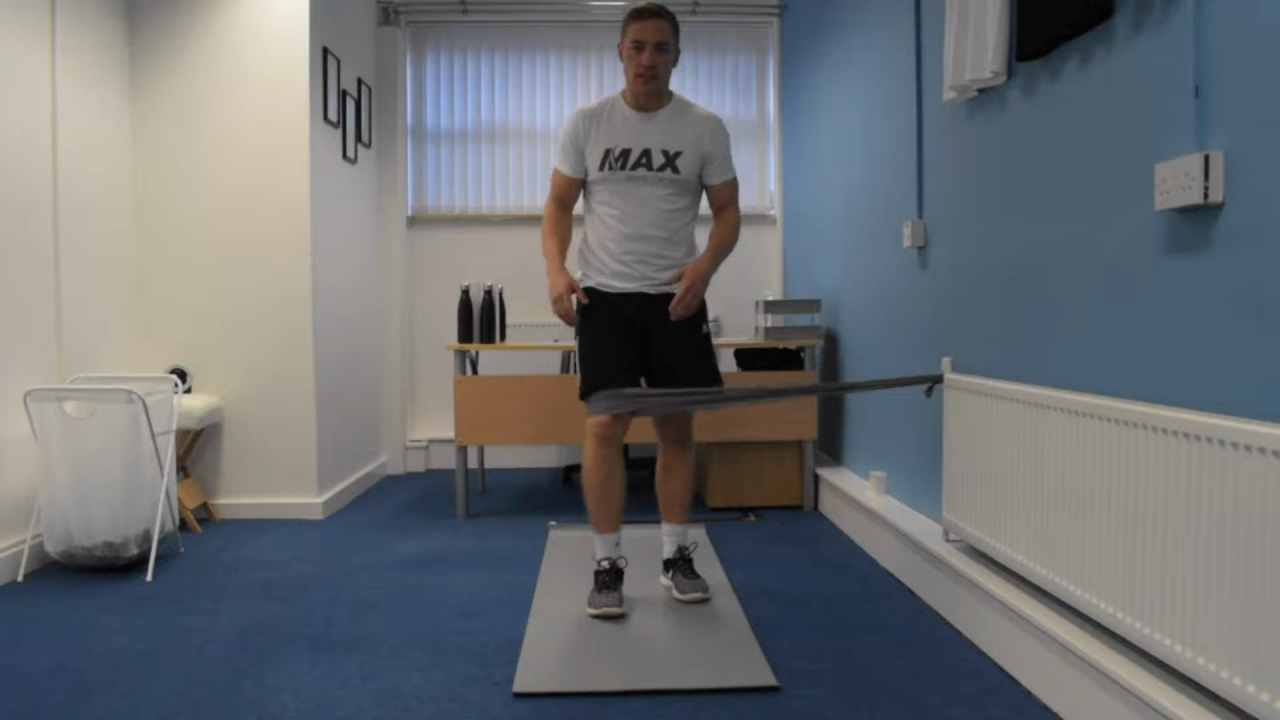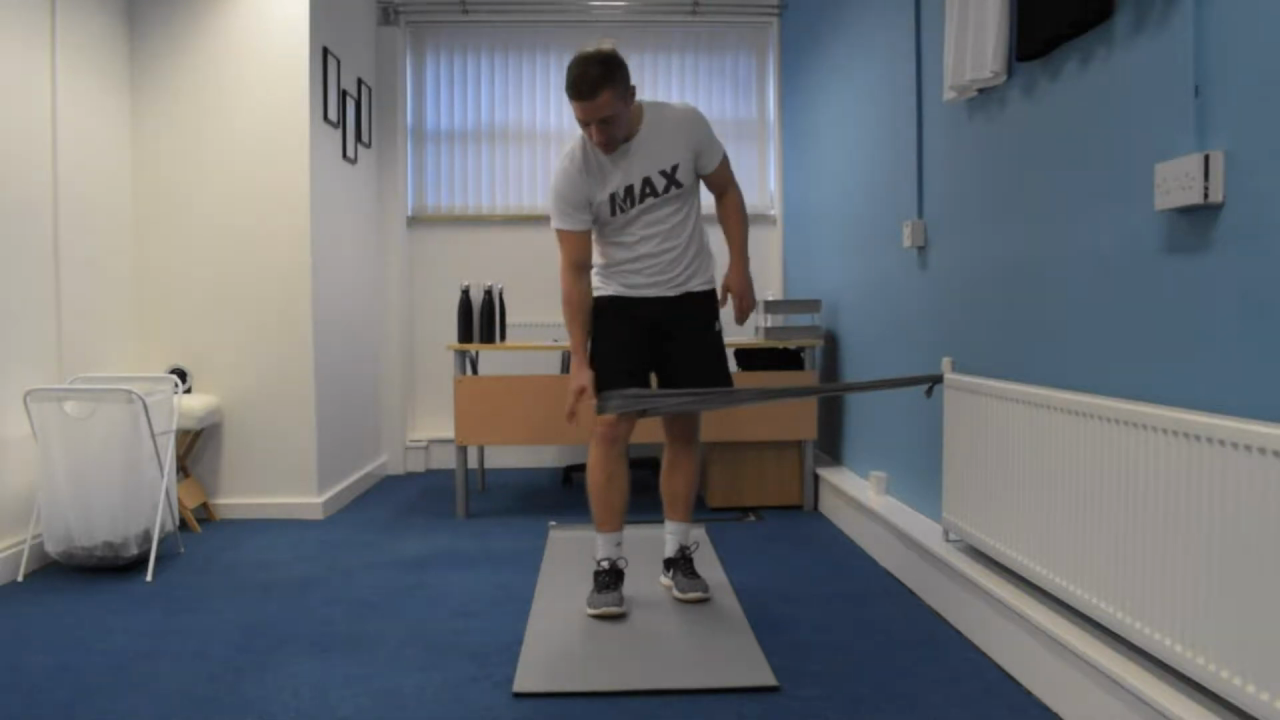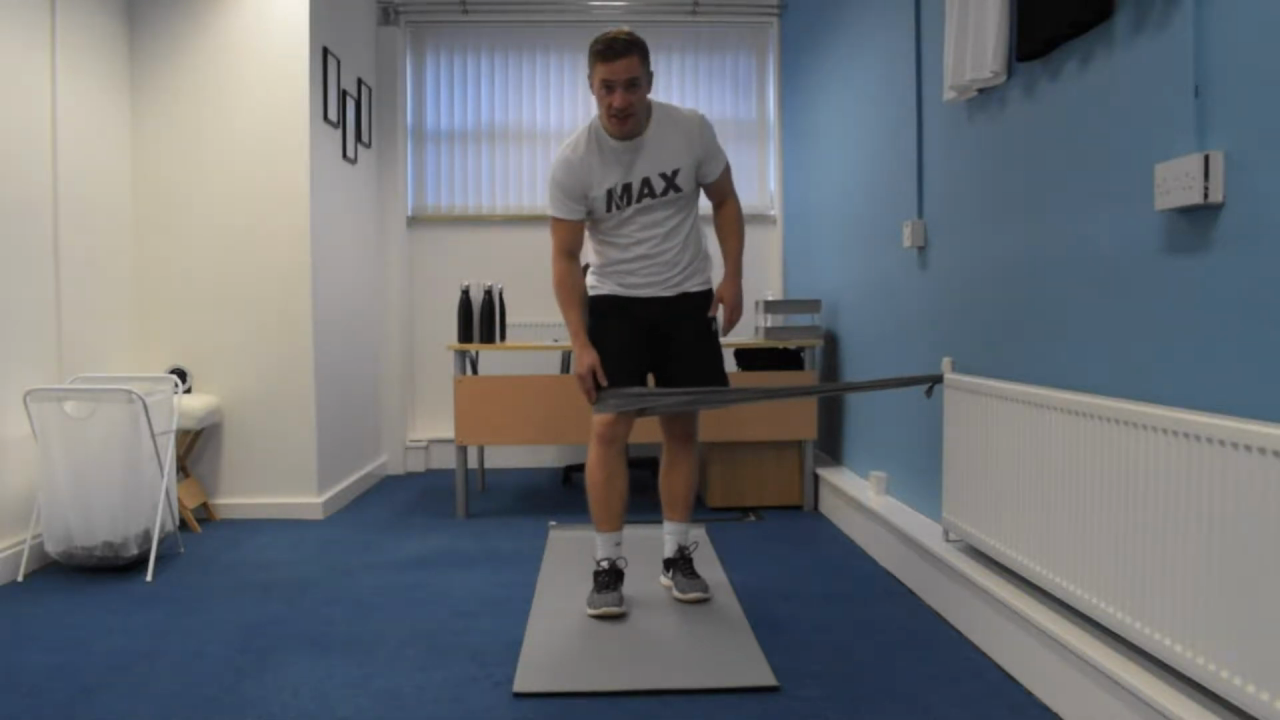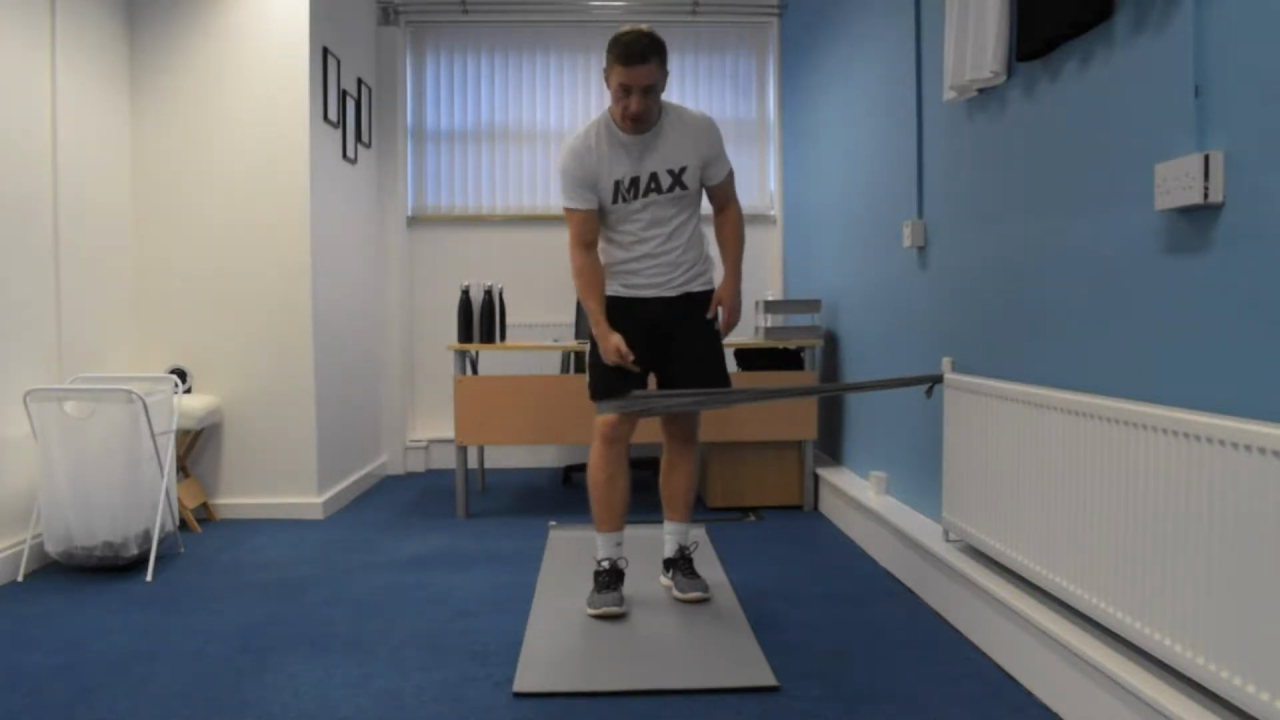
dt=1s
person 1, frame 1
left shoulder: (705, 128)
right shoulder: (586, 122)
left elbow: (727, 210)
right elbow: (560, 203)
left wrist: (705, 266)
right wrist: (557, 269)
left hip: (674, 298)
right hip: (605, 296)
left knee: (677, 429)
right knee: (605, 427)
left ankle: (676, 556)
right ankle: (607, 565)
person 1, frame 2
left shoulder: (685, 123)
right shoulder: (572, 173)
left elbow: (726, 190)
right elbow: (575, 270)
left wrist: (739, 265)
right wrist: (579, 361)
left hip: (691, 297)
right hip: (620, 303)
left knee: (684, 427)
right knee: (611, 426)
left ankle: (677, 556)
right ankle: (608, 565)
person 1, frame 3
left shoulder: (692, 130)
right shoulder: (573, 161)
left elbow: (725, 201)
right elbow: (566, 256)
left wrist: (732, 276)
right wrist: (580, 342)
left hip: (688, 298)
right hip: (616, 302)
left knee: (681, 426)
right knee: (609, 427)
left ankle: (677, 555)
right ankle: (607, 564)
person 1, frame 4
left shoulder: (699, 130)
right shoulder: (583, 151)
left elbow: (726, 207)
right elbow: (583, 249)
left wrist: (731, 279)
right wrist: (603, 330)
left hip: (691, 300)
right hip: (621, 303)
left knee: (683, 428)
right knee: (611, 429)
left ankle: (677, 556)
right ankle: (609, 566)
